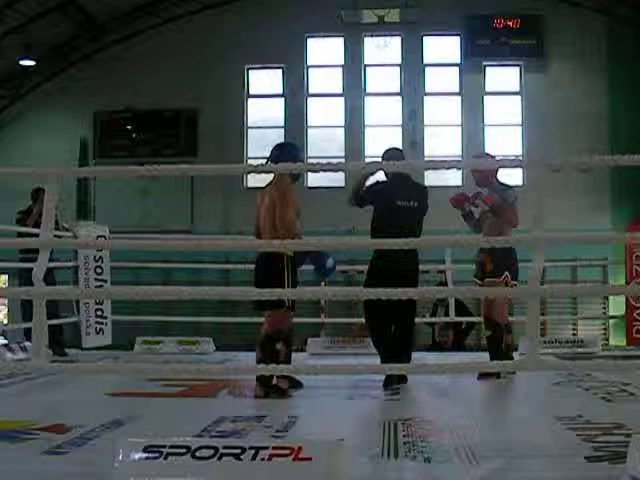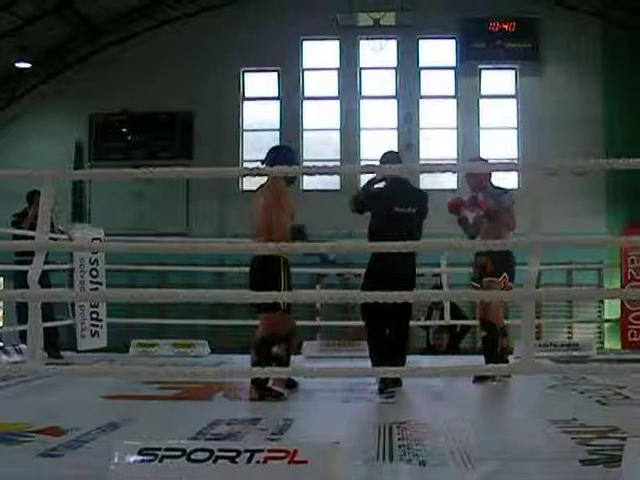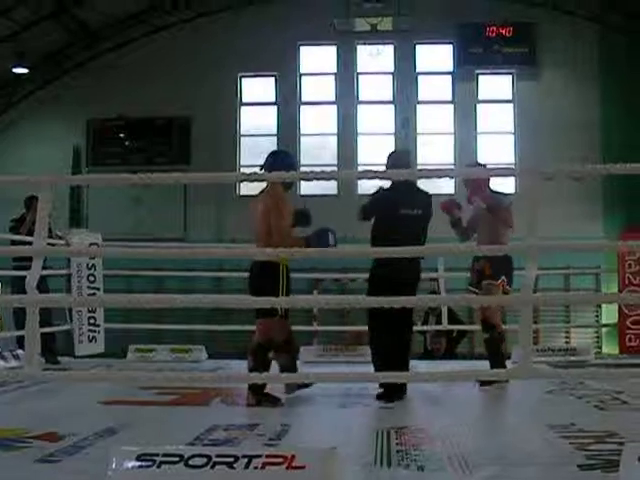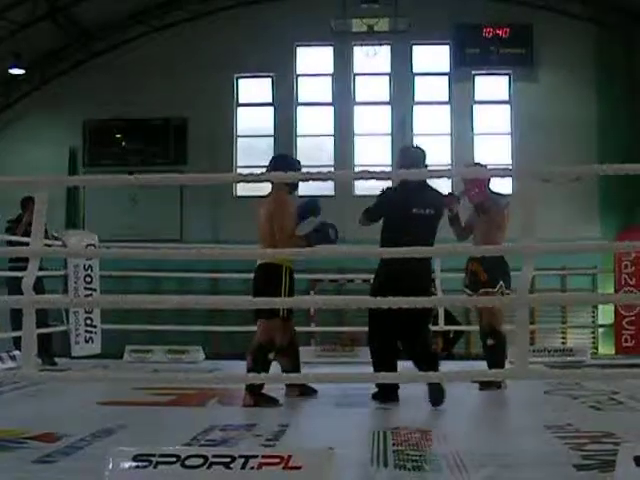
dt=0.2s
person 1, frame 1
left shoulder: (267, 190)
right shoulder: (285, 189)
left elbow: (258, 231)
right elbow: (286, 229)
left hip: (266, 258)
right hip: (280, 259)
left knee: (279, 320)
right knee: (276, 321)
left ankle: (281, 376)
right ankle: (264, 383)
person 1, frame 2
left shoulder: (263, 192)
right shoulder: (280, 192)
right elbow: (280, 234)
left wrist: (291, 233)
left hip: (261, 261)
right hip: (274, 263)
left knee: (282, 321)
right knee: (271, 323)
left ankle: (280, 375)
right ankle: (258, 386)
person 1, frame 3
left shoulder: (262, 197)
right shoulder: (279, 197)
right elbow: (281, 240)
left wrist: (292, 221)
right wrist: (311, 241)
left hip: (262, 266)
right hip: (273, 268)
left knee: (280, 326)
right knee: (267, 329)
right ankle: (255, 392)
person 1, frame 4
left shoulder: (269, 202)
right shoulder: (283, 201)
right elbow: (285, 242)
left wrist: (300, 216)
right wrist: (313, 238)
left hip: (268, 269)
right hip: (277, 270)
left knee: (285, 329)
right knee: (268, 332)
left ankle: (294, 384)
right ankle: (252, 392)
person 2, frame 1
left shoulder: (381, 189)
right shoulder: (420, 192)
left elbow: (354, 200)
left wrist: (364, 178)
left hip: (384, 261)
right hip: (409, 261)
left knee: (377, 315)
right knee: (404, 318)
left ankle: (393, 366)
person 2, frame 2
left shoulder: (378, 195)
right shoulder: (420, 197)
left elbow: (354, 206)
left wrist: (369, 185)
left hip: (381, 266)
right hip: (407, 267)
left knee: (375, 322)
right knee: (400, 323)
left ankle: (387, 376)
right ankle: (395, 374)
person 2, frame 3
left shoulder: (383, 197)
right shoulder: (425, 199)
left elbow: (362, 216)
left hip: (385, 270)
right hip: (411, 270)
left knee: (381, 328)
right knee: (402, 325)
left ankle: (391, 387)
person 2, frame 4
left shoulder: (391, 196)
right shoulder: (436, 198)
left elbow: (364, 220)
left hip: (392, 272)
right hip: (421, 273)
left knee: (382, 331)
right knee: (418, 331)
left ankle: (388, 389)
right ankle: (433, 384)
person 3, frame 1
left shoulder: (506, 193)
right shoulder: (486, 196)
left elbow: (513, 221)
right elbow: (477, 228)
left wrist: (490, 204)
right wrist: (465, 210)
left hip: (502, 255)
right hip: (488, 255)
left knee: (492, 313)
right knee: (498, 312)
right ankle: (506, 360)
person 3, frame 2
left shoulder: (502, 197)
right shoulder: (480, 202)
left elbow: (511, 225)
right elbow: (472, 234)
left wrist: (486, 209)
right wrist: (461, 215)
left hip: (500, 258)
right hip: (484, 258)
left knee: (487, 314)
right knee: (494, 315)
left ankle: (491, 367)
right ankle: (501, 363)
person 3, frame 3
left shoulder: (501, 200)
right shoulder: (478, 208)
left elbow: (509, 223)
right elbow: (464, 236)
left wrist: (486, 203)
right wrist: (454, 216)
left hip: (498, 262)
right hip: (481, 262)
left knee: (489, 317)
right knee: (489, 318)
left ankle: (498, 371)
right ankle: (499, 370)
person 3, frame 4
left shoulder: (498, 201)
right shoulder: (476, 206)
left elbow: (497, 222)
right elbow: (461, 235)
left wrist: (477, 201)
right wrist: (452, 213)
left hip: (492, 264)
right hip: (475, 263)
left knee: (492, 322)
right knee: (484, 321)
right ankle: (493, 372)
person 4, frame 1
right shoulder: (23, 215)
right elbow: (23, 231)
right wrist: (36, 213)
left hip: (45, 266)
right hip: (28, 267)
left knee: (52, 306)
right knee: (29, 306)
left ankle: (57, 345)
person 4, frame 2
right shoulder: (18, 217)
right elbow: (19, 233)
right wrist: (31, 215)
left hip: (41, 269)
right hip: (23, 270)
left knee: (47, 309)
right knee: (24, 309)
left ankle: (52, 348)
person 4, frame 3
right shoulder: (16, 223)
right elbow: (17, 239)
right wrist: (29, 221)
left hip: (38, 274)
right hip: (21, 275)
left knee: (45, 314)
right knee: (21, 314)
left ankle: (49, 353)
right ankle: (23, 352)
person 4, frame 4
right shoulder: (12, 223)
right elbow: (13, 239)
right wrist: (25, 221)
left hip: (34, 275)
right hip: (17, 276)
left knee: (41, 315)
right knee: (18, 315)
left ankle: (46, 354)
right ankle: (19, 353)
